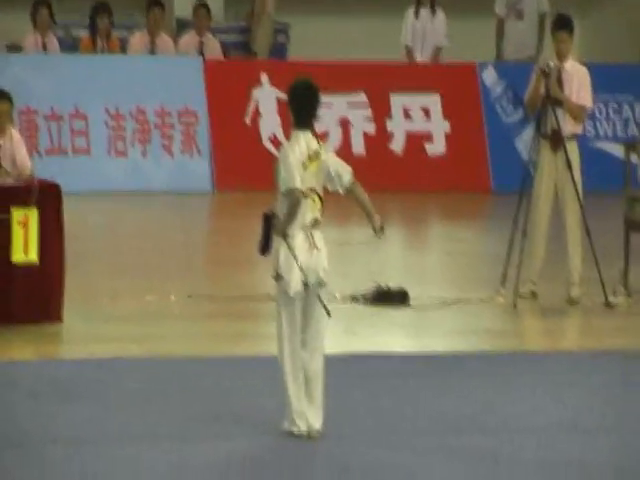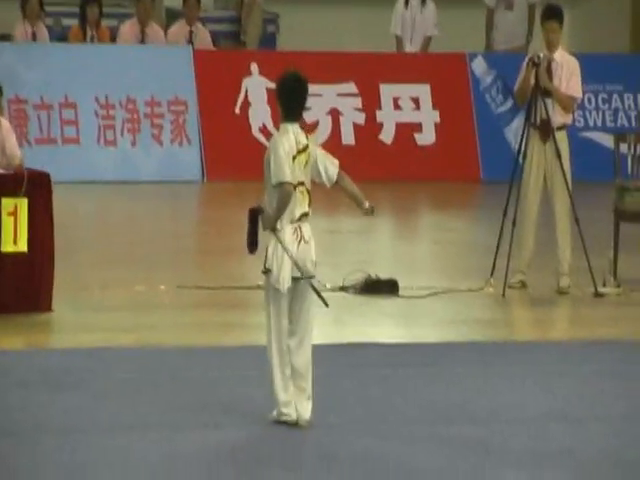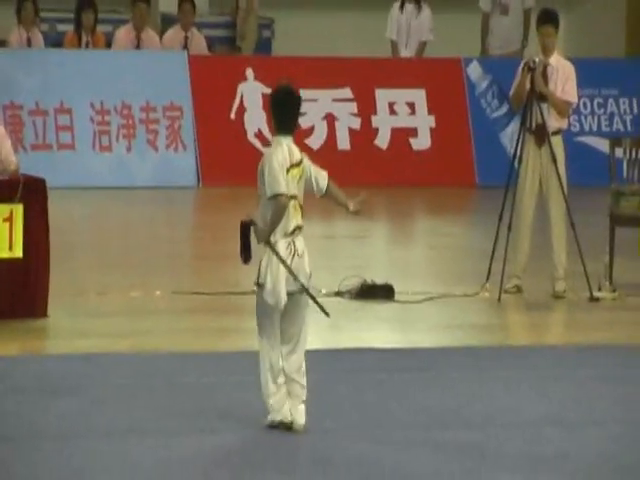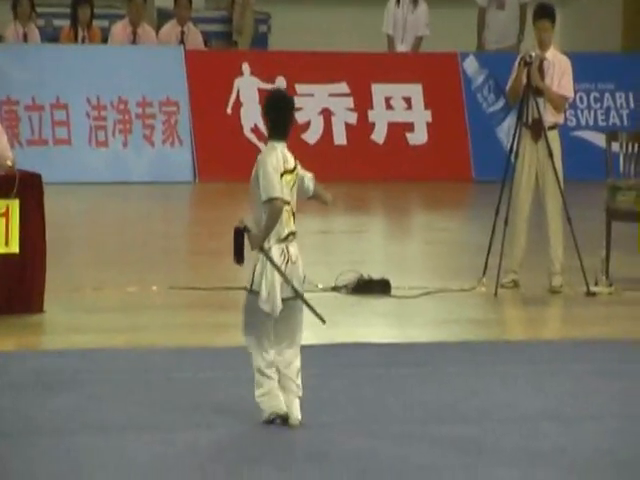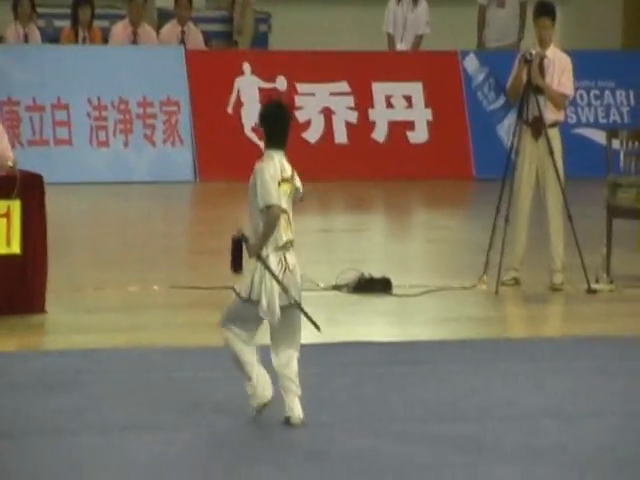
dt=0.1s
person 1, frame 1
left shoulder: (290, 149)
right shoulder: (321, 152)
left elbow: (295, 195)
right elbow: (351, 182)
left wrist: (281, 226)
right wrist: (373, 217)
left hip: (293, 249)
right hip: (316, 247)
left knee: (292, 342)
right knee: (313, 341)
left ankle: (300, 420)
right ankle: (313, 419)
person 1, frame 2
left shoulder: (278, 142)
right shoulder: (307, 143)
left elbow: (286, 187)
right elbow: (337, 174)
left wrist: (272, 218)
right wrist: (362, 202)
left hip: (283, 244)
right hip: (304, 241)
left knee: (279, 333)
right knee: (300, 334)
left ankle: (288, 406)
right ankle: (302, 407)
person 1, frame 3
left shoulder: (273, 155)
right shoulder: (299, 157)
left elbow: (281, 200)
right elbow: (325, 184)
left wrist: (265, 231)
right wrist: (349, 205)
left hip: (276, 257)
right hip: (297, 254)
left knee: (271, 341)
right knee: (293, 343)
left ankle: (281, 410)
right ankle: (296, 412)
person 1, frame 4
left shoulder: (267, 159)
right shoulder: (291, 160)
left elbow: (276, 205)
right elbow: (315, 188)
left wrist: (260, 237)
right wrist: (324, 197)
left hip: (271, 261)
right hip: (295, 260)
left knee: (258, 339)
right knee: (288, 344)
left ankle: (275, 402)
right ankle: (292, 408)
person 1, frame 5
left shoulder: (264, 168)
right shoulder: (286, 168)
left elbow: (275, 211)
left wrist: (258, 245)
left hip: (268, 269)
right hip: (288, 267)
left knee: (233, 326)
right knee: (286, 346)
left ankle: (260, 389)
right ankle: (293, 409)
person 2, frame 1
left shoulder: (580, 73)
right shoulder: (542, 71)
left elbow: (581, 115)
right elbow: (530, 109)
left wrist: (560, 94)
right wrist: (538, 85)
left hip: (568, 146)
right hip: (545, 145)
left knee: (572, 213)
right knee: (539, 211)
left ankle: (574, 283)
right ankle: (532, 280)
person 2, frame 2
left shoulder: (570, 64)
right shoulder: (532, 60)
left elbow: (570, 105)
right elbow: (520, 99)
left wrist: (549, 84)
right wrist: (528, 75)
left hip: (558, 136)
right hip: (535, 135)
left knee: (562, 204)
right knee: (528, 202)
left ankle: (564, 273)
right ankle: (521, 269)
person 2, frame 3
left shoulder: (566, 68)
right shoulder: (528, 65)
left elbow: (565, 109)
right elbow: (515, 104)
left wrist: (545, 89)
right wrist: (524, 79)
left hip: (553, 141)
right hip: (530, 140)
left knee: (557, 209)
right knee: (524, 206)
left ankle: (560, 277)
right ankle: (517, 274)
person 2, frame 4
left shoulder: (562, 63)
right shoulder: (524, 59)
left elbow: (561, 104)
right elbow: (511, 98)
left wrist: (541, 83)
right wrist: (520, 74)
left hip: (550, 135)
right hip: (527, 135)
left knee: (553, 203)
right knee: (520, 201)
left ankle: (556, 272)
right ankle: (513, 269)
person 2, frame 5
left shoulder: (563, 60)
right shoulder: (524, 57)
left elbow: (562, 102)
right elbow: (512, 96)
left wrist: (541, 81)
right wrist: (520, 72)
left hip: (550, 133)
right hip: (527, 132)
left knee: (554, 201)
right knee: (521, 198)
left ankle: (557, 269)
right ankle: (514, 266)
